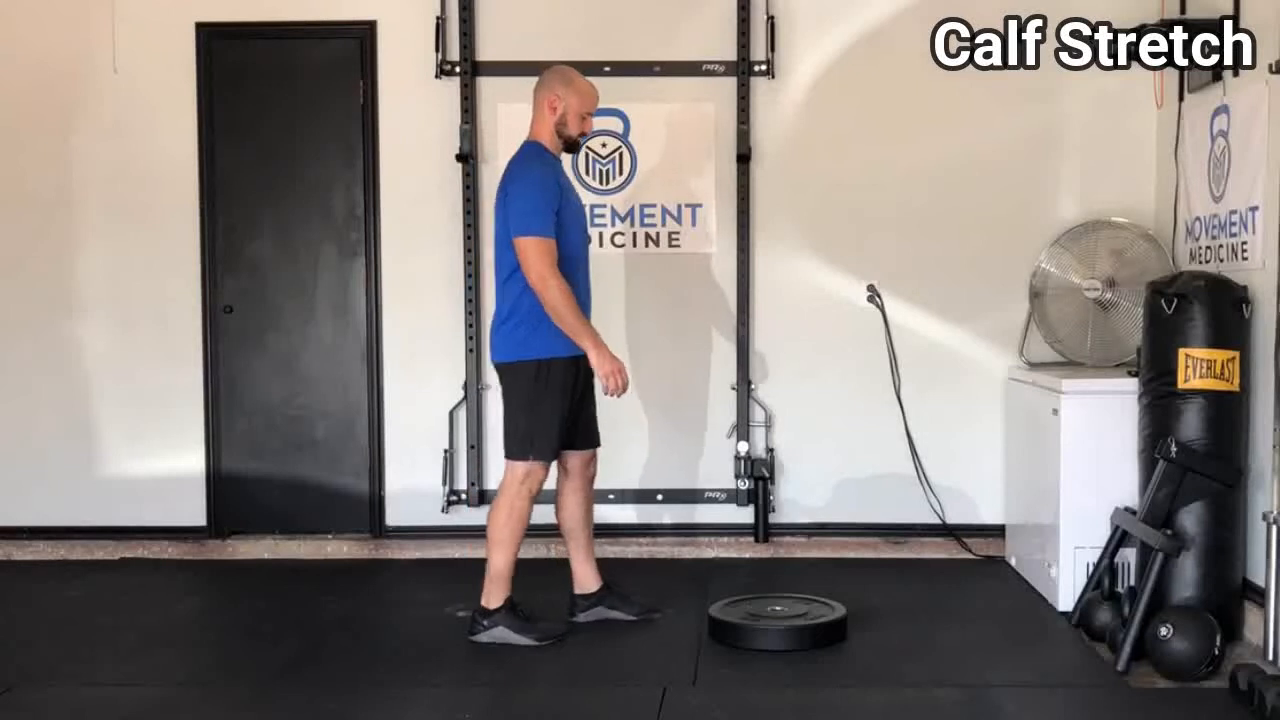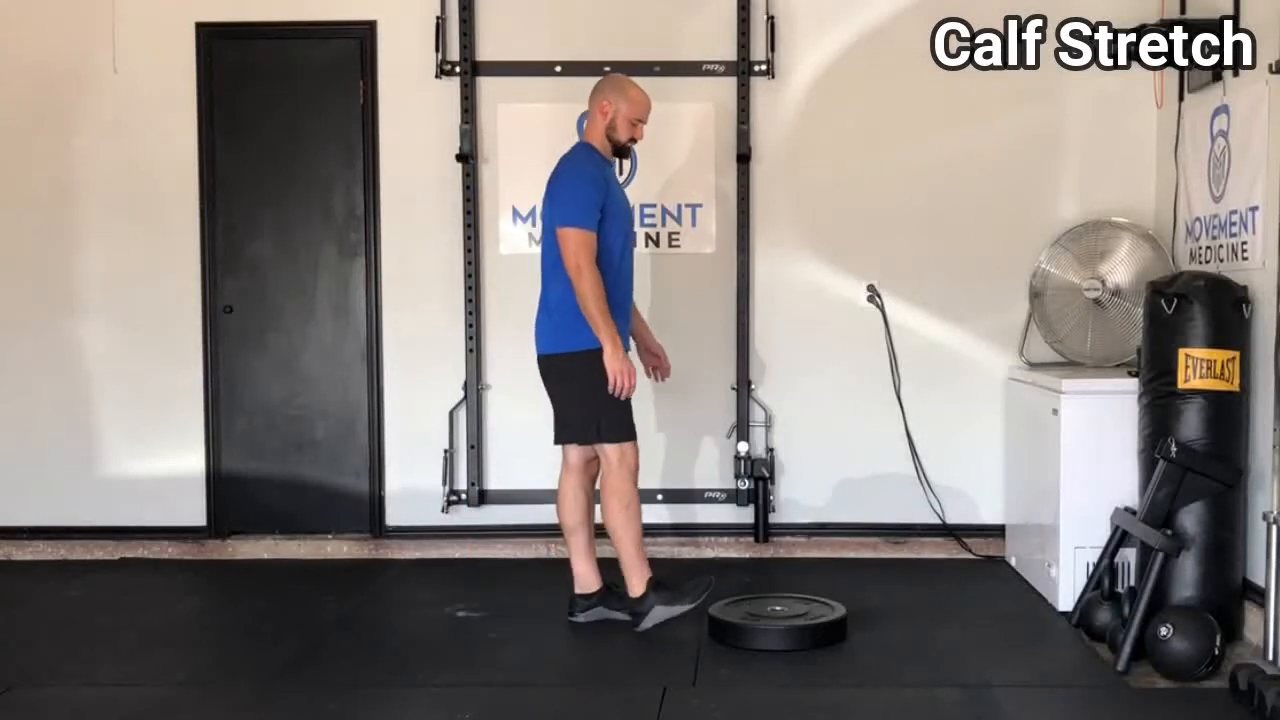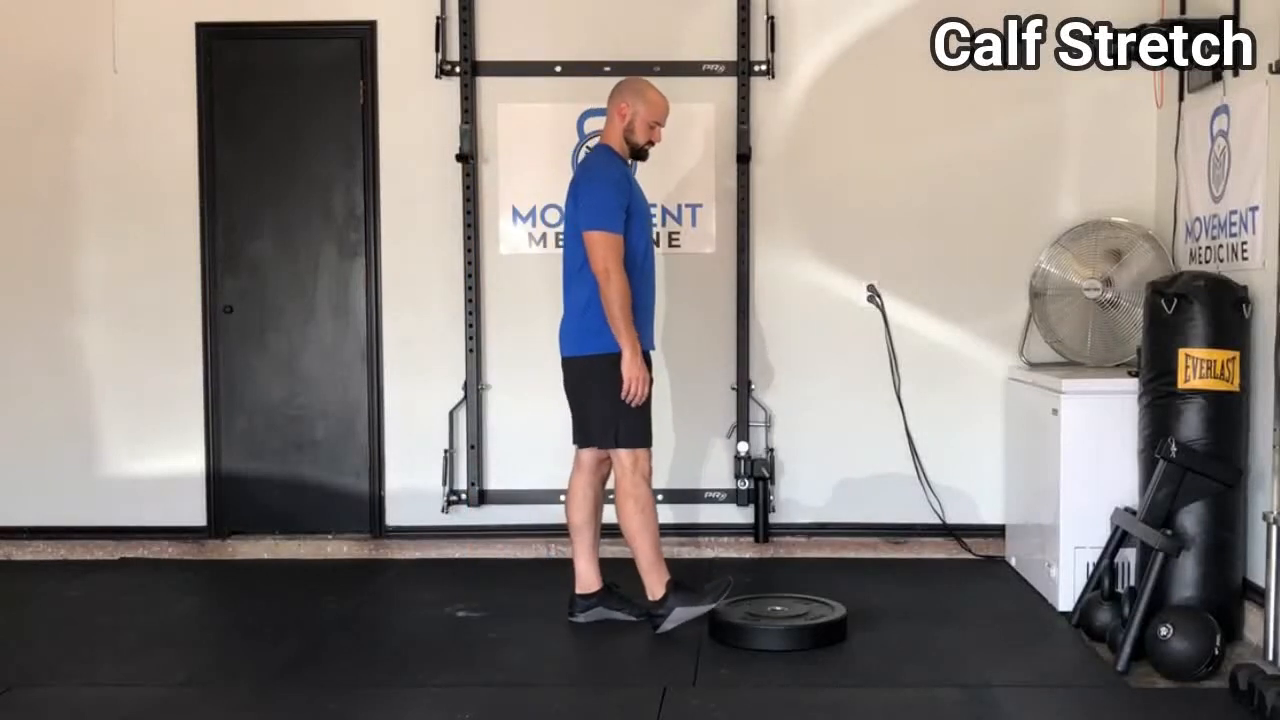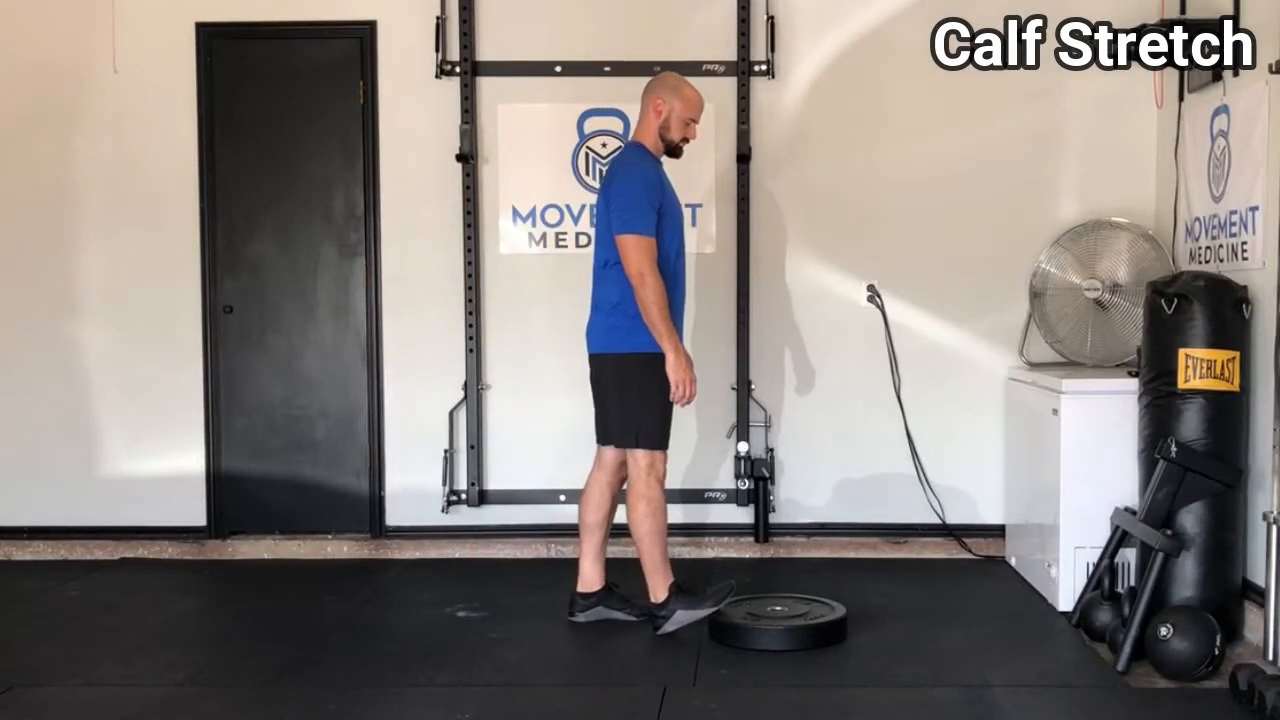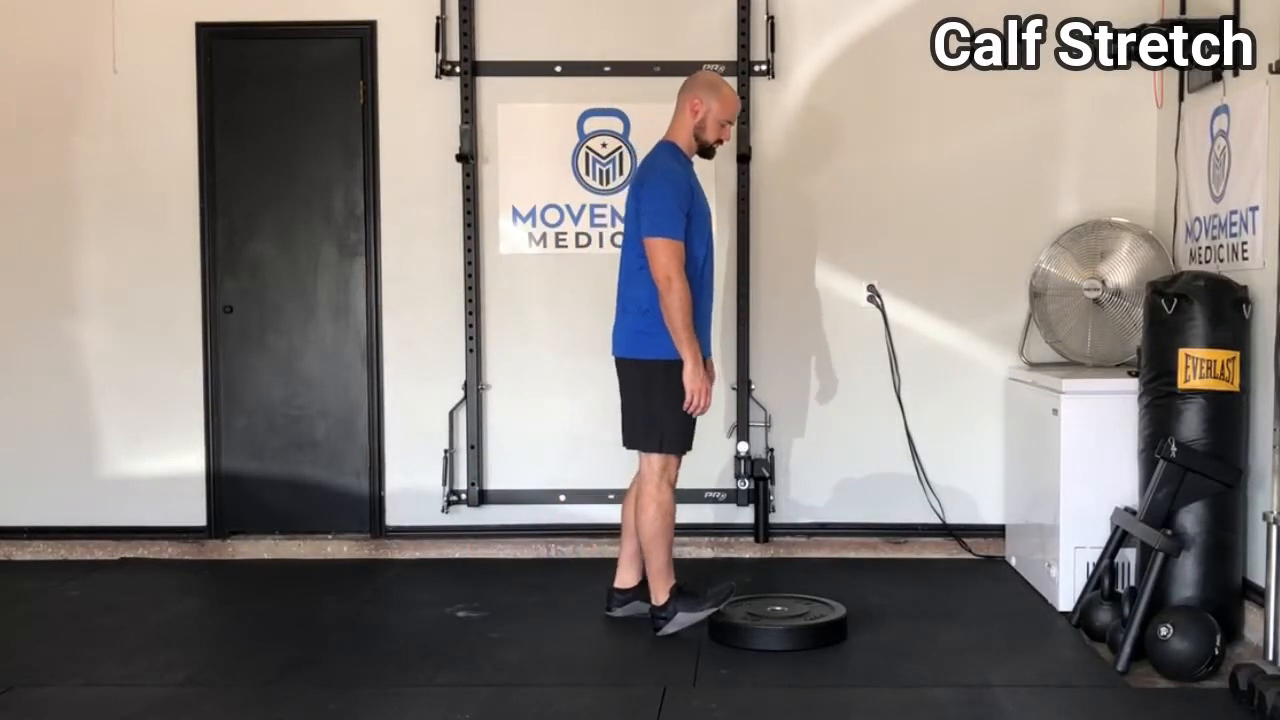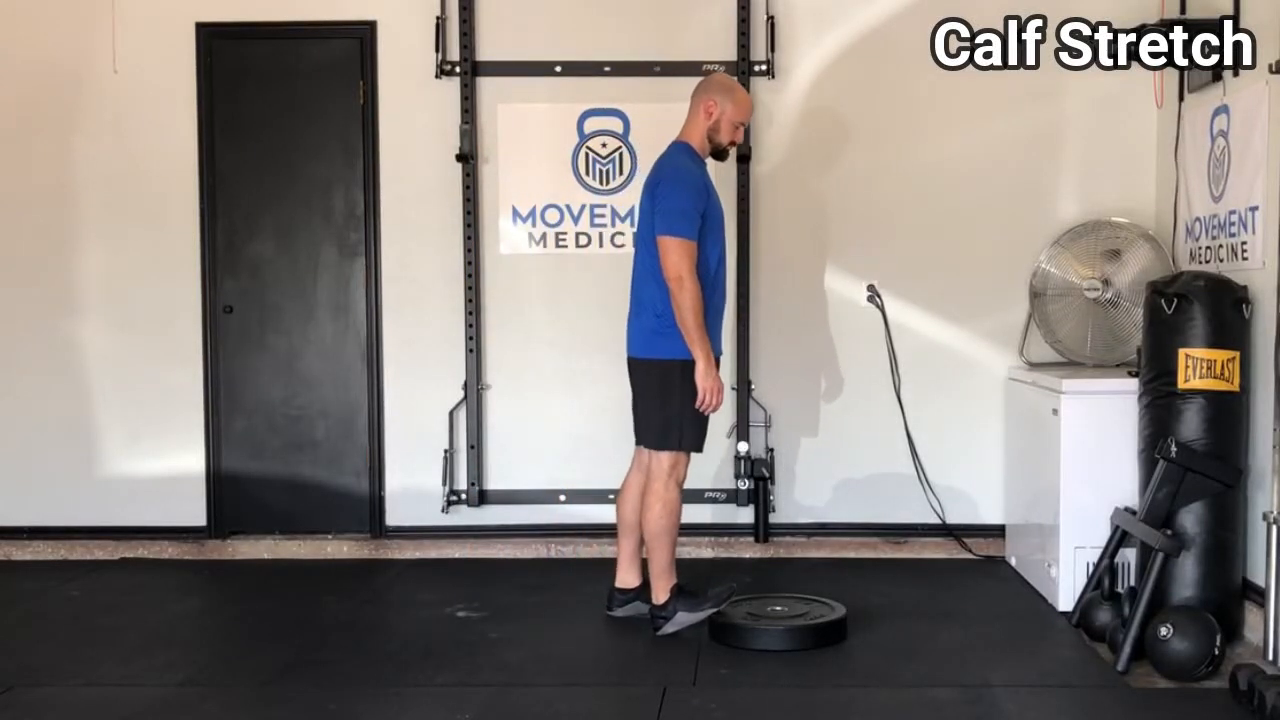
dt=0.5s
person 1, frame 1
left shoulder: (547, 171)
right shoulder: (531, 174)
right elbow: (541, 276)
right wrist: (597, 348)
left hip: (558, 351)
right hip: (537, 353)
left knee: (580, 466)
right knee: (526, 474)
left ankle: (589, 591)
right ankle: (493, 609)
person 1, frame 2
left shoulder: (598, 173)
right shoulder: (579, 172)
right elbow: (579, 268)
left wrist: (643, 336)
right wrist: (613, 347)
left hip: (580, 344)
right hip: (578, 345)
left knee: (581, 461)
right knee: (618, 459)
left ankle: (588, 591)
right ankle: (641, 592)
person 1, frame 3
left shoulder: (609, 173)
right shoulder: (604, 175)
right elbow: (607, 270)
left wrist: (628, 349)
right wrist: (631, 351)
left hip: (594, 347)
right hip: (606, 349)
left knee: (592, 462)
right knee: (632, 467)
left ankle: (589, 591)
right ankle: (663, 595)
person 1, frame 4
left shoulder: (641, 171)
right shoulder: (635, 174)
right elbow: (642, 273)
left wrist: (668, 348)
right wrist: (674, 351)
left hip: (624, 346)
right hip: (634, 348)
left knee: (611, 464)
right knee: (646, 469)
left ankle: (590, 590)
right ankle: (665, 598)
person 1, frame 5
left shoulder: (672, 170)
right shoulder: (666, 174)
right elbow: (668, 276)
left wrist: (697, 353)
right wrist: (692, 360)
left hip: (654, 349)
right hip: (659, 352)
left knee: (653, 469)
right knee: (660, 471)
left ankle: (628, 586)
right ankle: (666, 600)
person 1, frame 6
left shoulder: (681, 169)
right shoulder: (682, 175)
right elbow: (679, 276)
left wrist: (699, 354)
right wrist: (704, 360)
left hip: (658, 348)
right hip: (673, 352)
left knee: (647, 465)
right knee: (667, 470)
left ankle: (627, 586)
right ankle: (665, 600)
